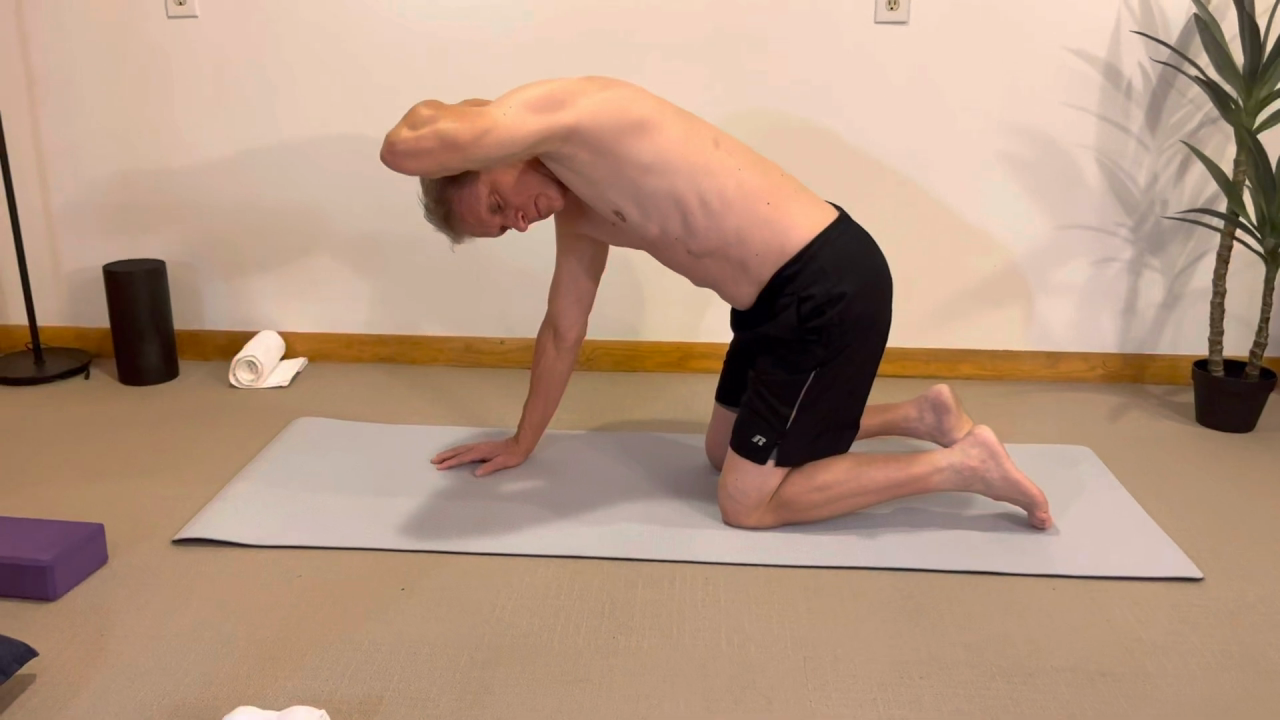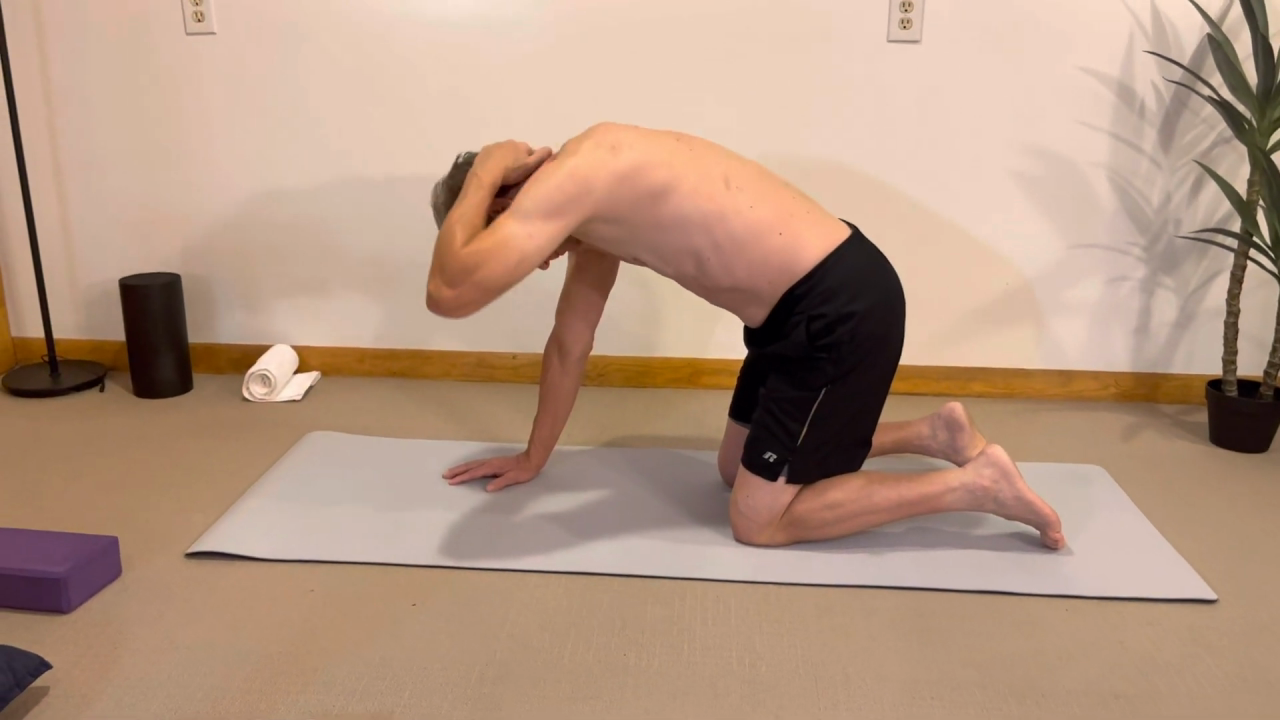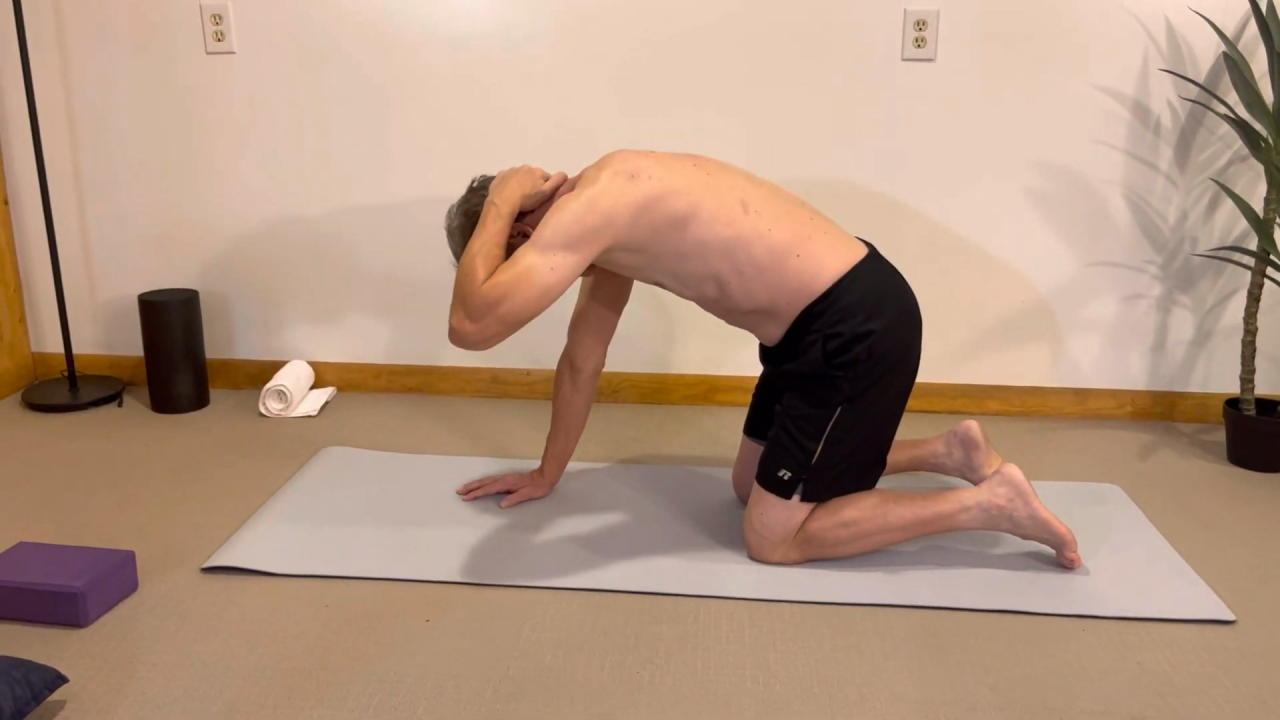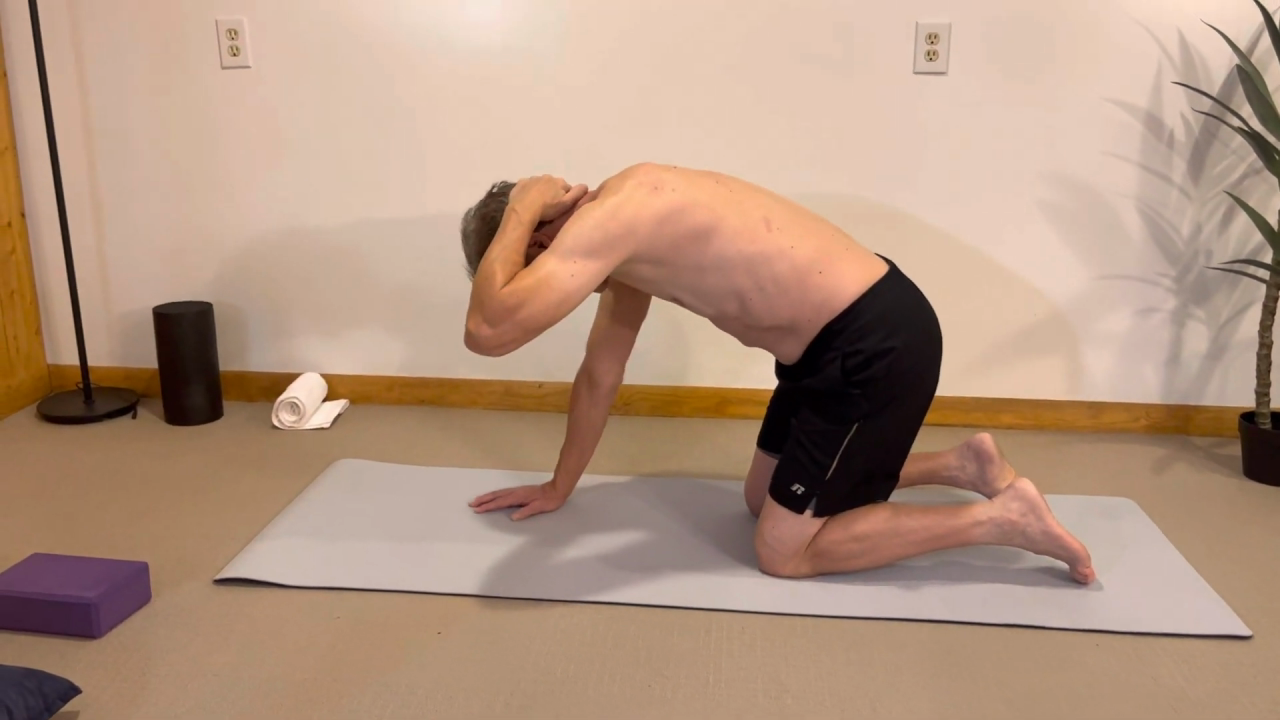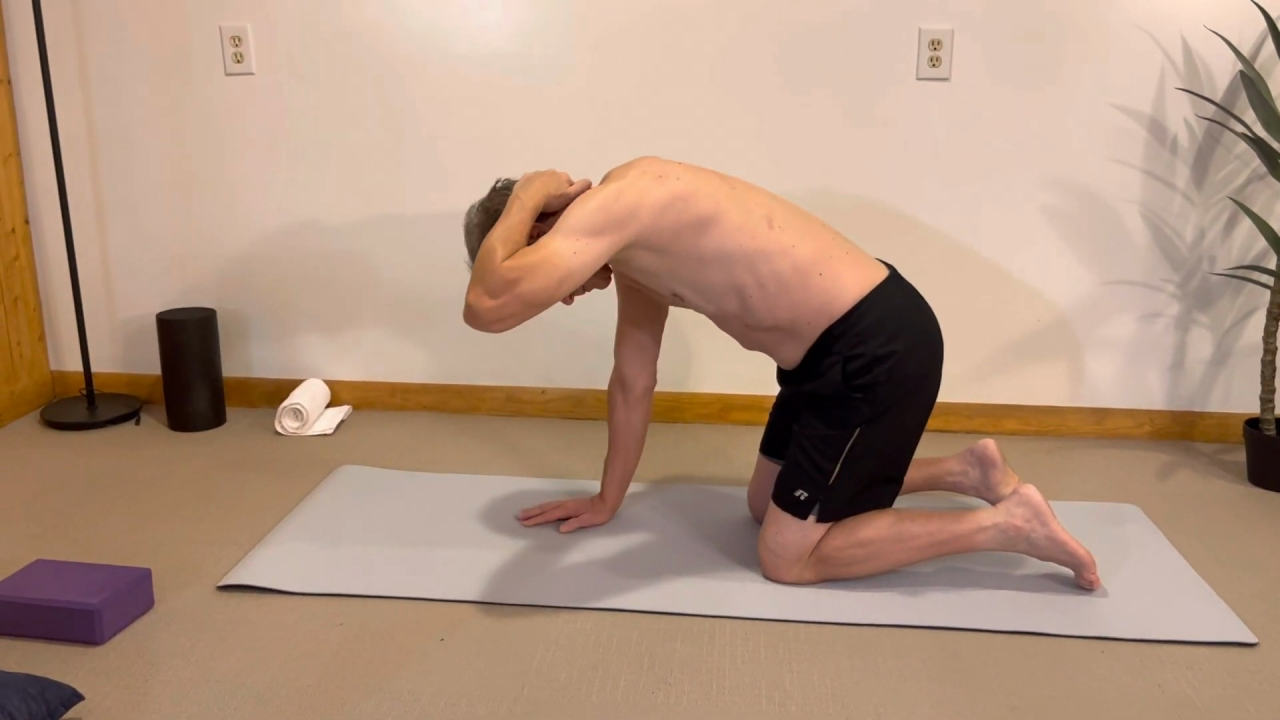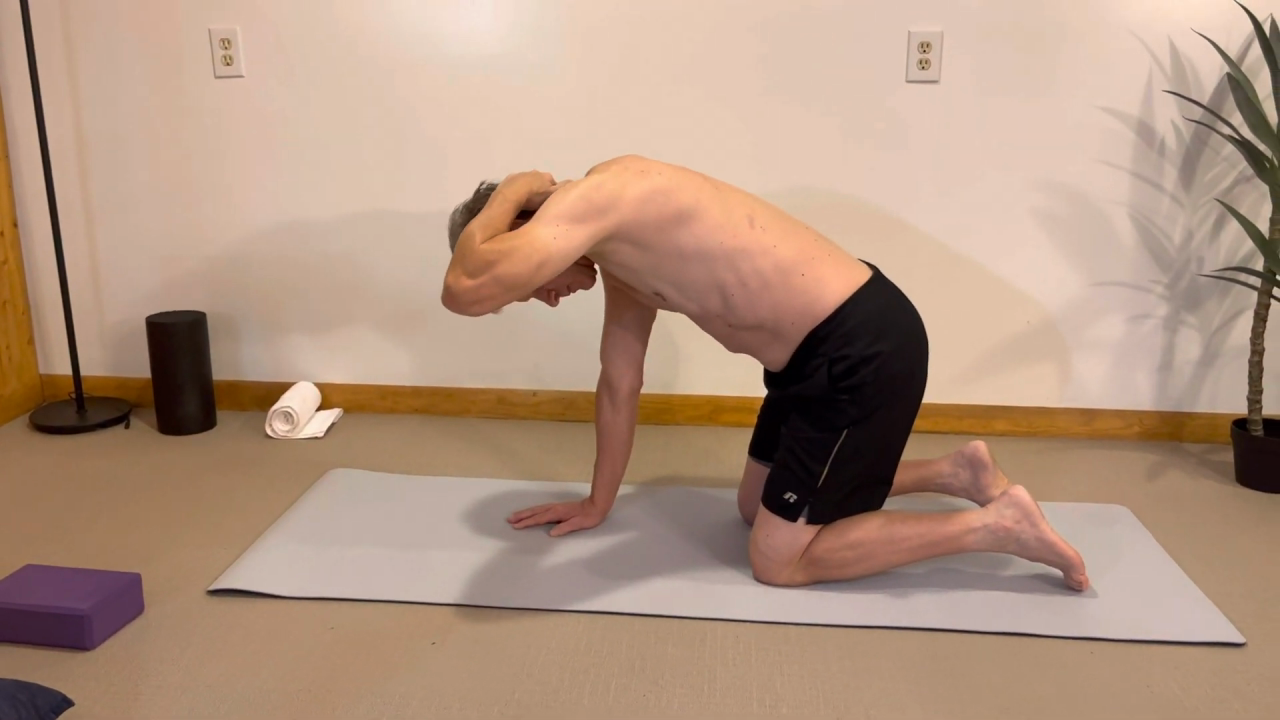
dt=0.7s
person 1, frame 1
left shoulder: (563, 106)
right shoulder: (577, 210)
left elbow: (405, 150)
right elbow: (562, 331)
left wrist: (462, 114)
right wrist: (521, 442)
left hip: (830, 289)
right hip: (784, 293)
left knee: (748, 503)
right knee: (725, 451)
left ankle: (963, 464)
right ankle: (920, 416)
person 1, frame 2
left shoulder: (573, 175)
right shoulder: (591, 204)
left elbow: (450, 293)
right elbow: (569, 343)
left wrist: (486, 169)
right wrist: (533, 457)
left hip: (841, 307)
right hip: (809, 301)
left knee: (760, 520)
right knee: (737, 467)
left ankle: (977, 485)
right ankle: (934, 434)
person 1, frame 3
left shoulder: (591, 206)
right shoulder: (609, 220)
left elbow: (472, 326)
right elbow: (582, 360)
left wrist: (500, 200)
right wrist: (547, 473)
left hip: (857, 326)
right hip: (830, 315)
left knee: (773, 536)
right knee: (752, 485)
left ankle: (991, 503)
right ankle: (946, 451)
person 1, frame 4
left shoulder: (612, 215)
right shoulder: (625, 238)
left elbow: (488, 333)
right elbow: (600, 371)
left wrist: (521, 210)
right wrist: (559, 486)
left hip: (877, 342)
right hip: (843, 334)
left knee: (783, 549)
right knee: (764, 498)
left ankle: (1004, 517)
right ankle: (961, 464)
person 1, frame 5
left shoulder: (616, 202)
right shoulder: (630, 238)
left elbow: (487, 307)
right elbow: (632, 380)
left wrist: (525, 197)
right wrist: (607, 501)
left hip: (878, 349)
right hip: (843, 342)
left knee: (787, 556)
right knee: (766, 504)
left ankle: (1007, 523)
right ankle: (963, 470)
person 1, frame 6
left shoulder: (599, 195)
right shoulder: (619, 252)
left elbow: (465, 289)
right elbow: (619, 383)
left wrist: (513, 192)
right wrist: (596, 504)
left hip: (864, 347)
right hip: (825, 345)
left knee: (779, 558)
right knee: (757, 505)
left ankle: (998, 524)
right ankle: (955, 471)
